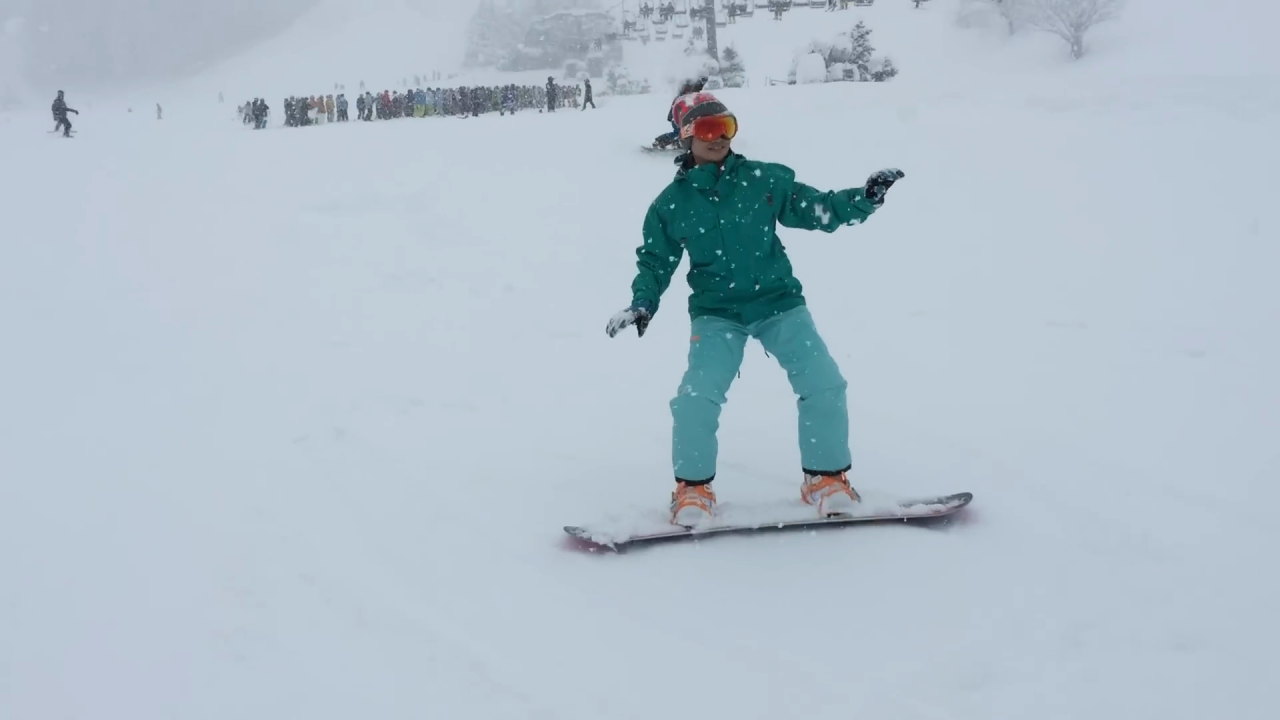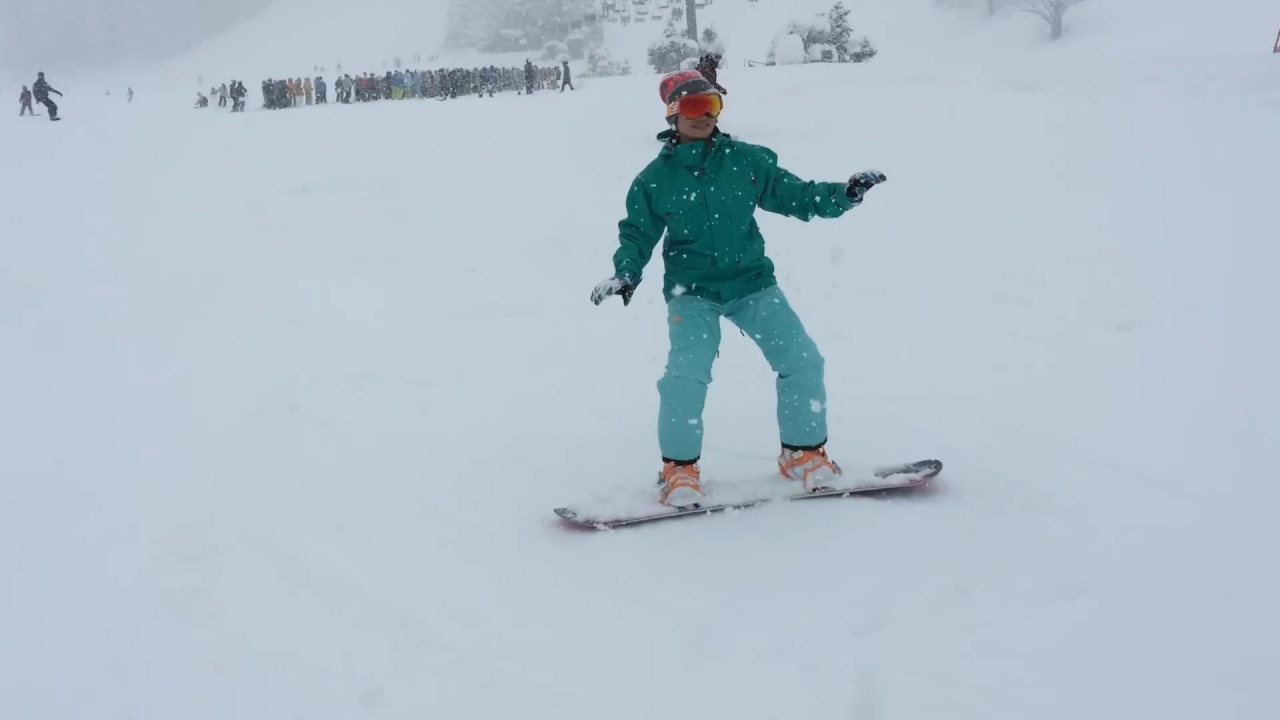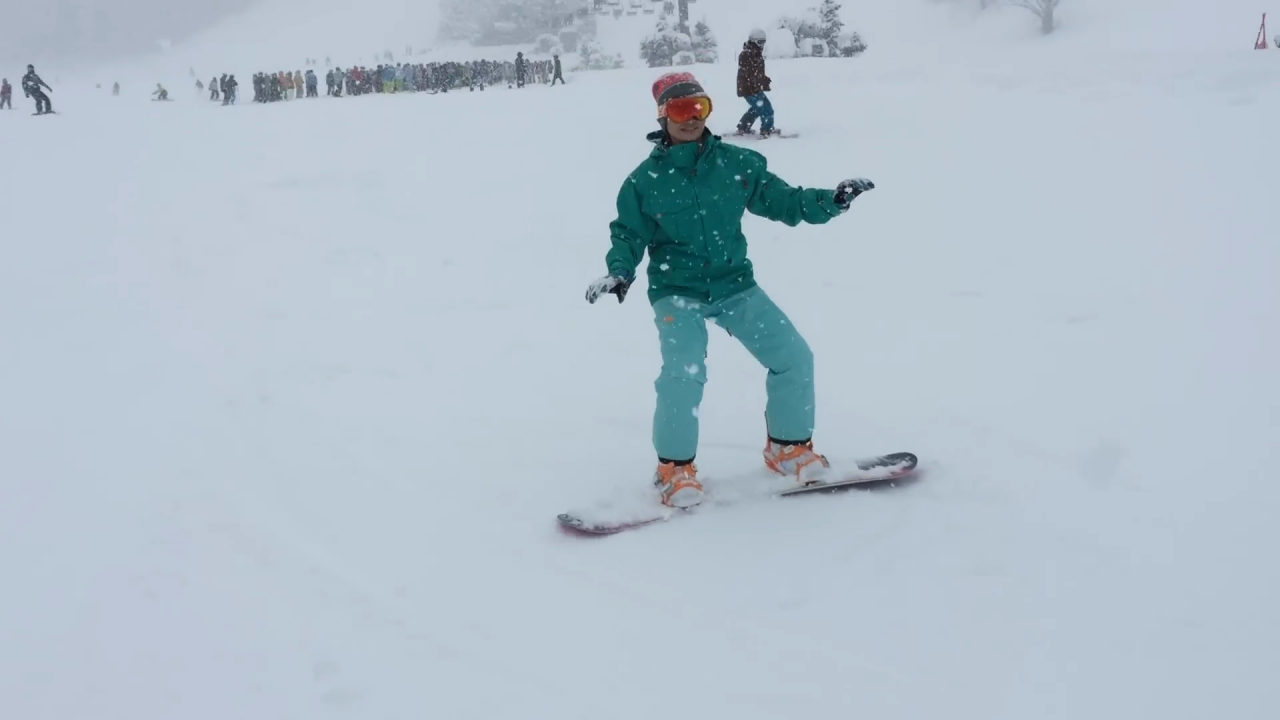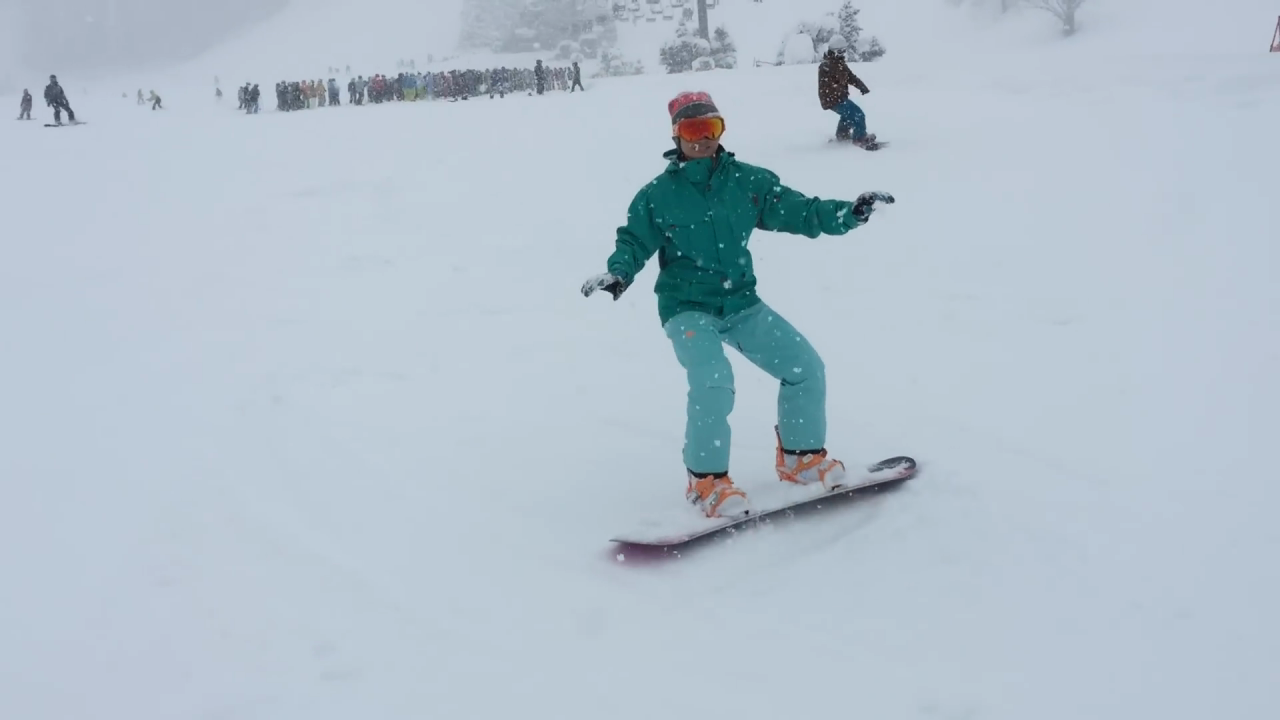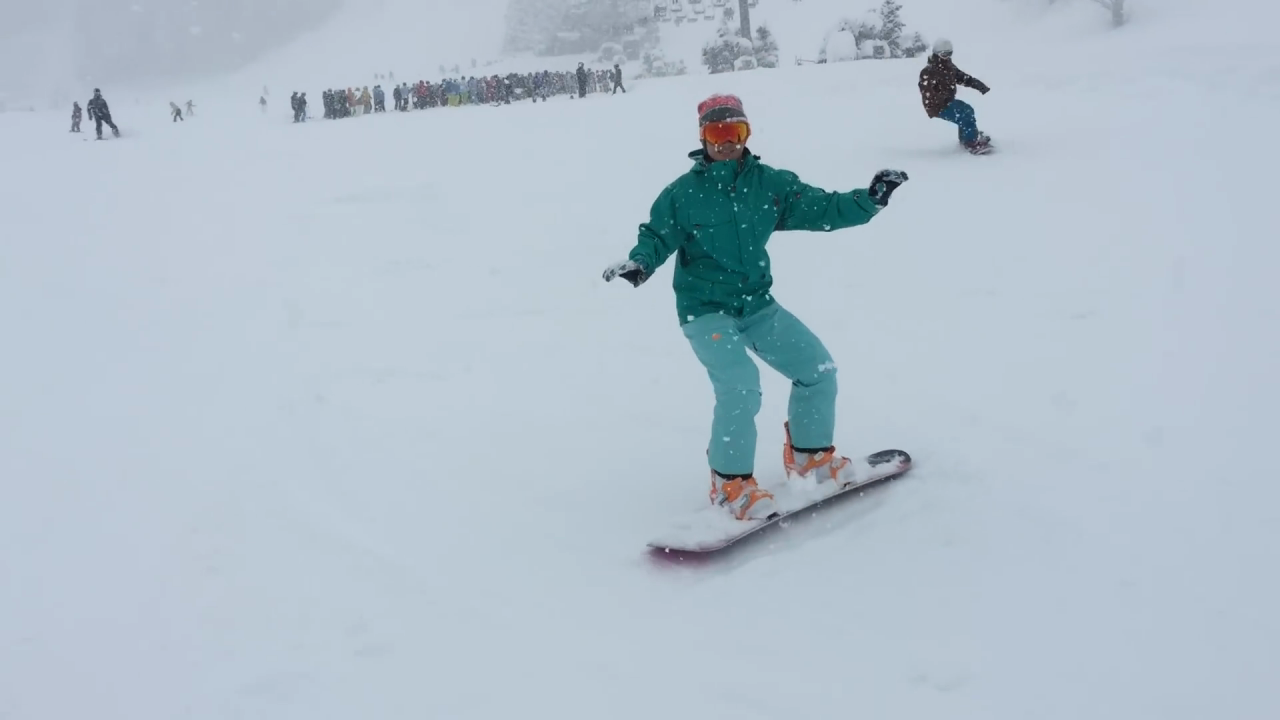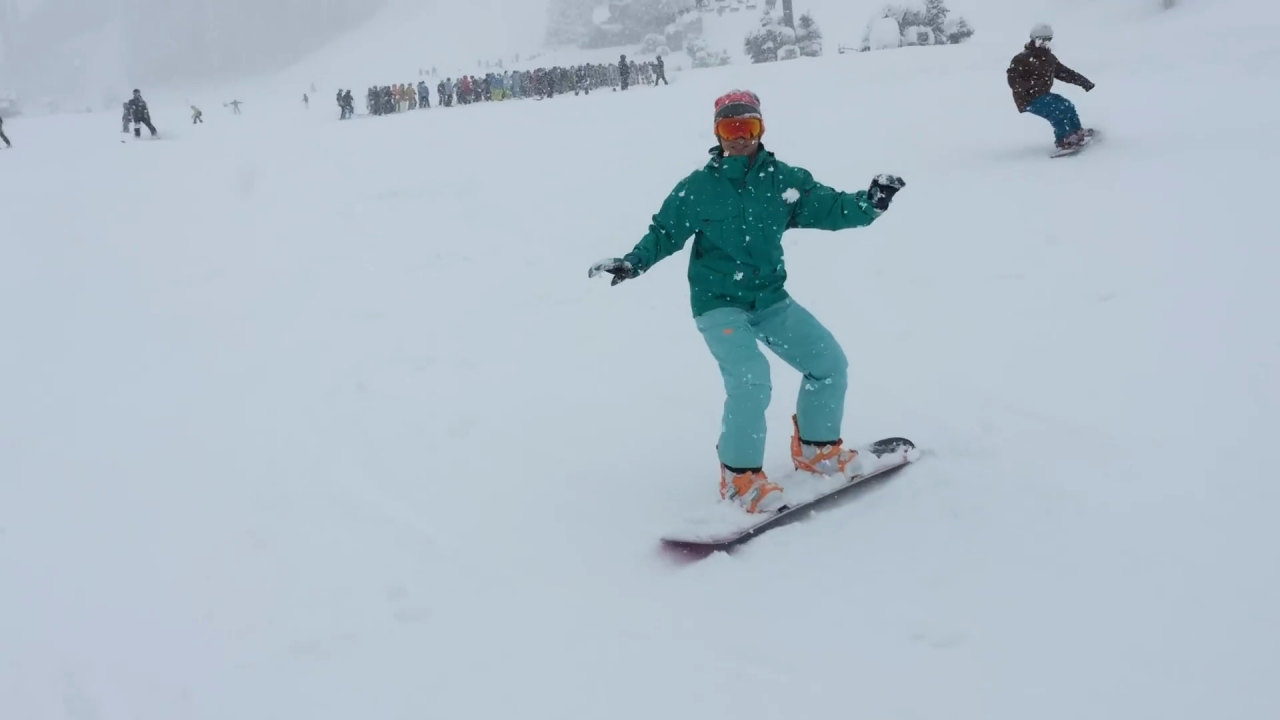
dt=0.3s
person 1, frame 1
left shoulder: (765, 179)
right shoulder: (671, 203)
left elbow: (818, 210)
right elbow: (655, 262)
left wrist: (864, 199)
right wrist: (643, 303)
left hip: (779, 302)
right hip: (716, 312)
left knee: (823, 382)
right knee: (697, 396)
left ankle: (825, 477)
right ankle: (693, 487)
person 1, frame 2
left shoulder: (748, 160)
right shoulder: (654, 179)
left elbow: (796, 197)
right elbow: (637, 234)
left wrist: (845, 194)
right wrist: (626, 273)
left hip: (753, 282)
right hip: (692, 291)
left knee: (802, 359)
right knee: (686, 374)
left ankle: (803, 452)
right ankle: (678, 467)
person 1, frame 3
left shoulder: (737, 162)
right shoulder: (645, 179)
left elbow: (782, 201)
right elbow: (628, 234)
left wrist: (832, 201)
right wrist: (620, 272)
left hip: (735, 284)
right hip: (677, 292)
left knee: (793, 356)
right knee: (683, 372)
left ankle: (789, 447)
right ankle: (674, 467)
person 1, frame 4
left shoulder: (749, 181)
right shoulder: (657, 195)
left elbow: (800, 212)
right elbow: (634, 242)
left wrist: (851, 211)
right wrist: (618, 273)
left hip: (742, 303)
right hip: (686, 308)
left knee: (805, 366)
right knee: (712, 382)
left ankle: (800, 457)
right ankle: (706, 480)
person 1, frame 5
left shoulder: (771, 184)
right shoulder: (681, 193)
left elbow: (823, 208)
right elbow: (656, 238)
left wrist: (870, 198)
right wrist: (639, 263)
left hip: (757, 304)
right hip: (705, 309)
left knee: (818, 368)
right knee: (739, 385)
left ankle: (809, 455)
right ankle: (731, 481)
person 1, frame 6
left shoulder: (784, 180)
right shoulder: (694, 188)
left elbow: (831, 208)
right elbow: (663, 233)
left wrist: (870, 203)
right wrist: (632, 262)
left hip: (770, 299)
right hip: (718, 303)
left knee: (830, 363)
right knee: (750, 380)
left ankle: (817, 448)
right ankle: (740, 475)
